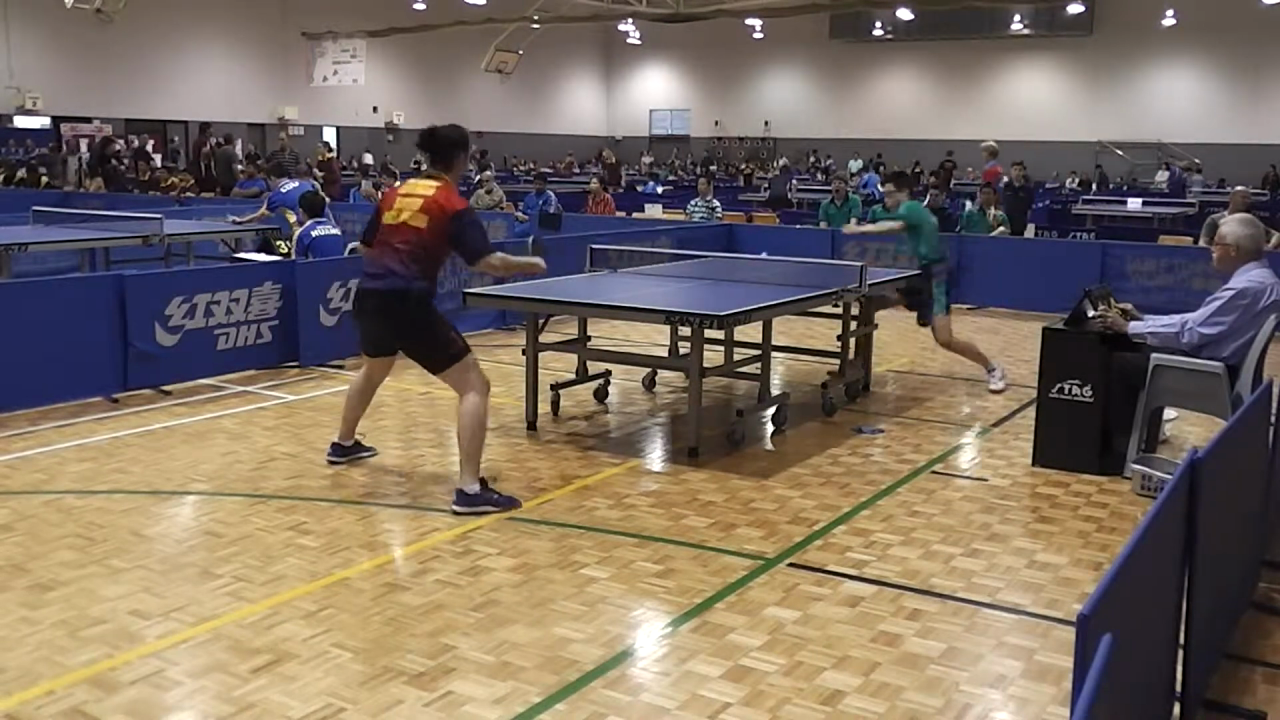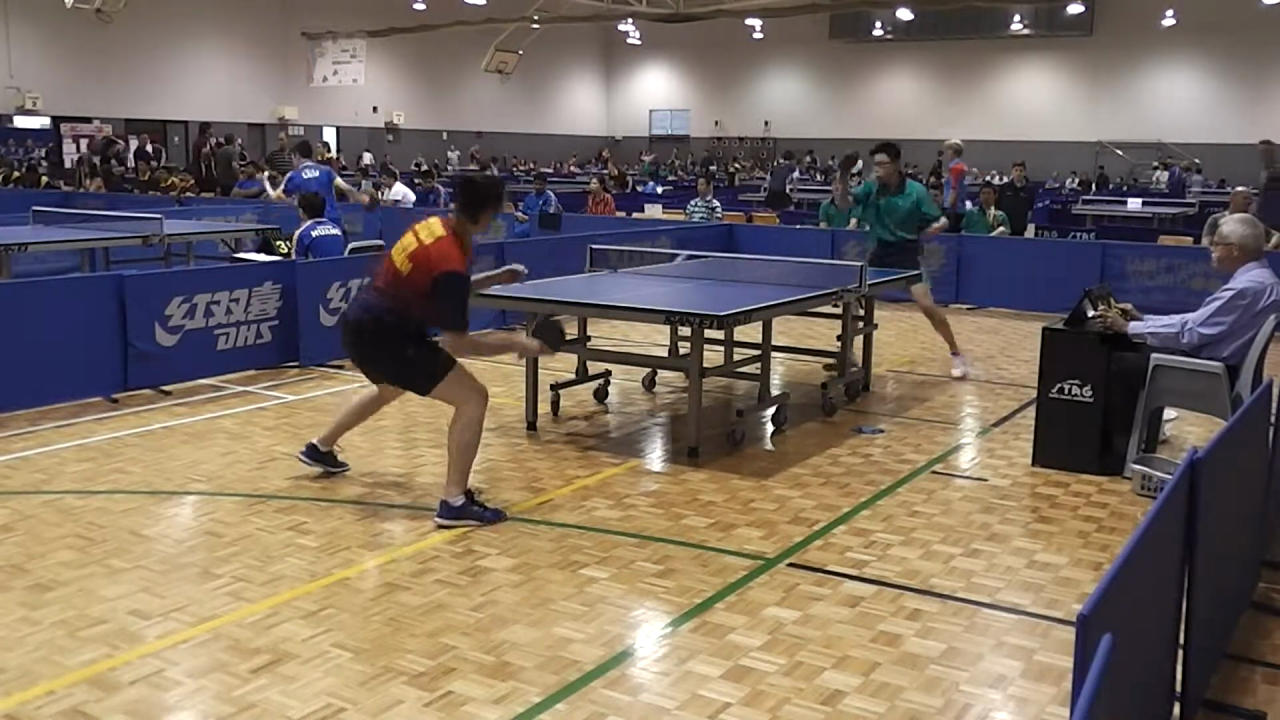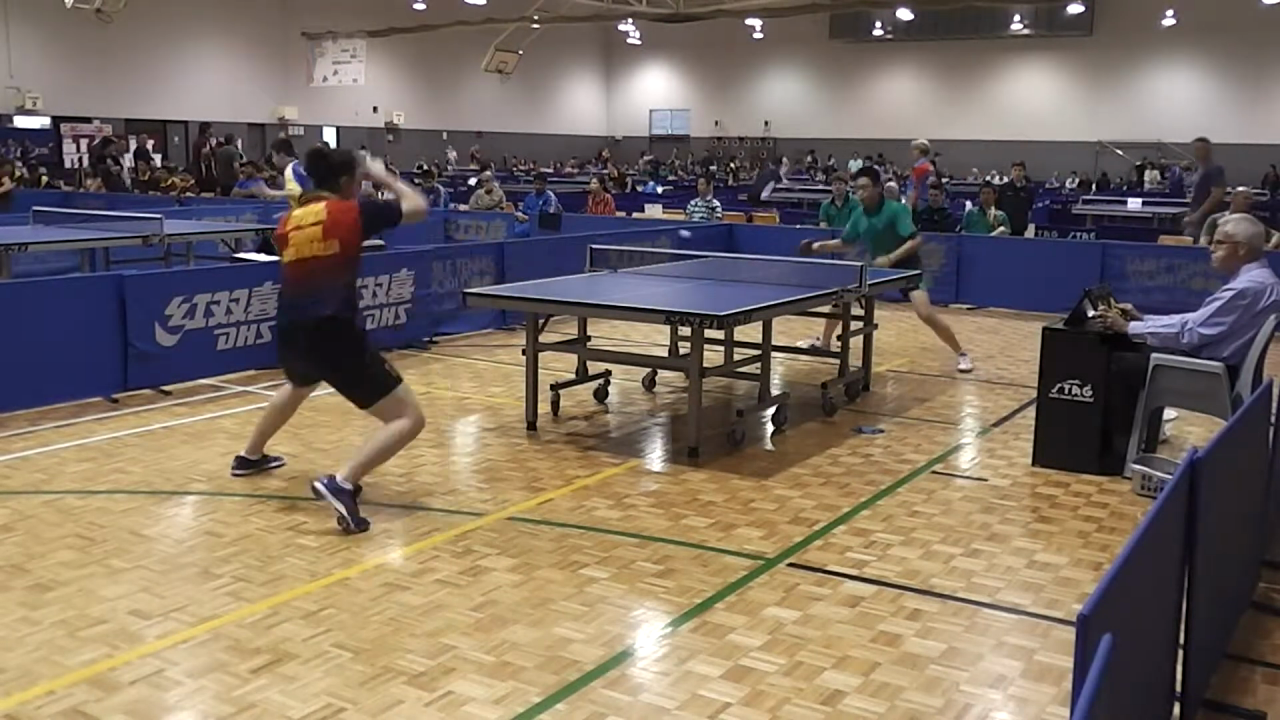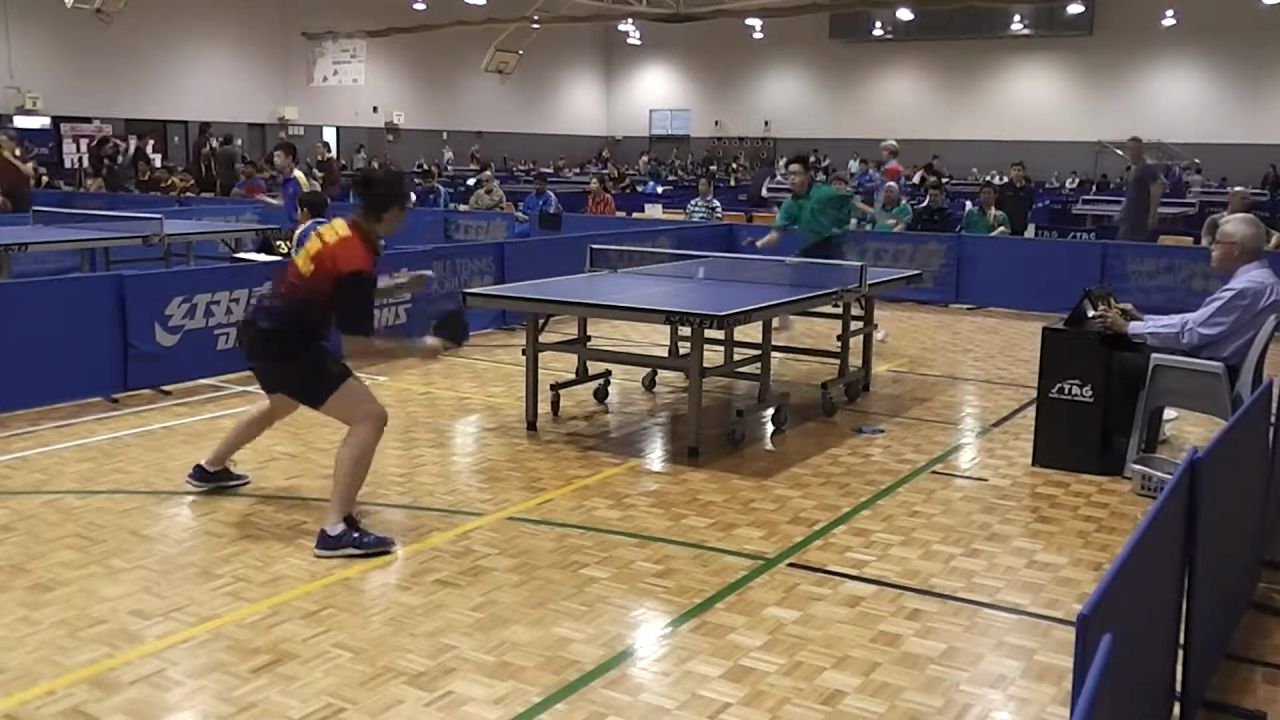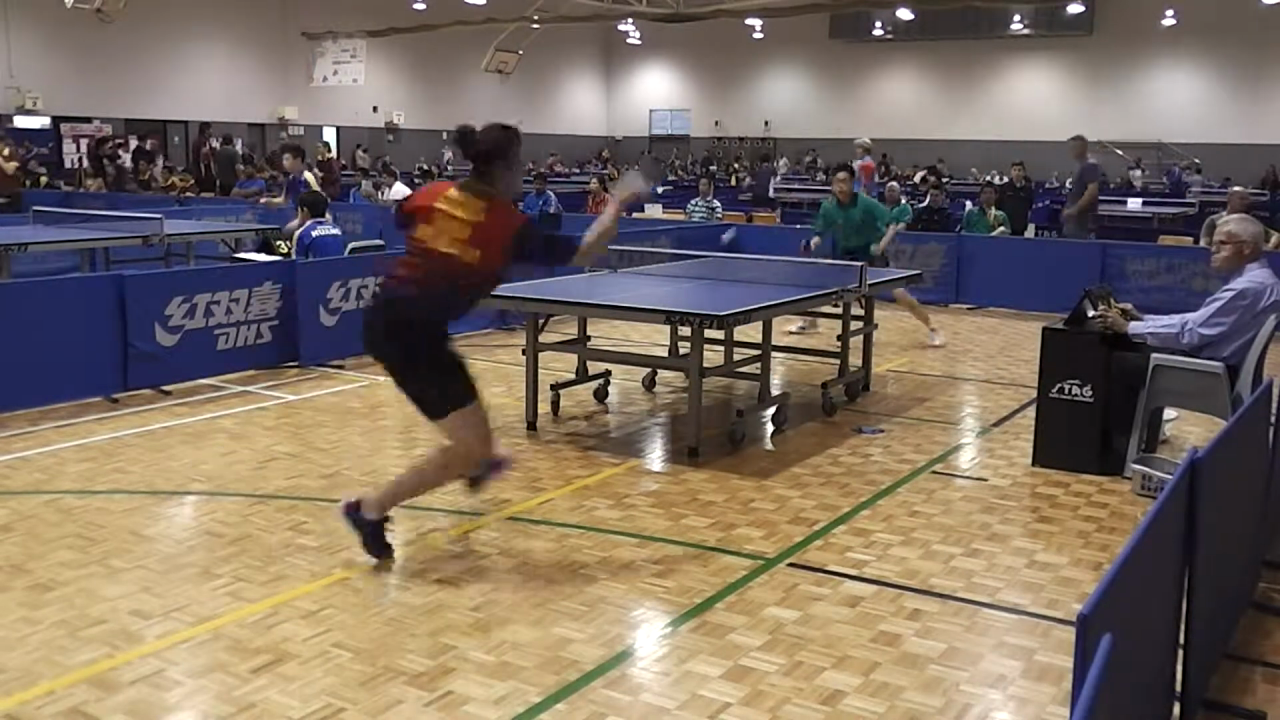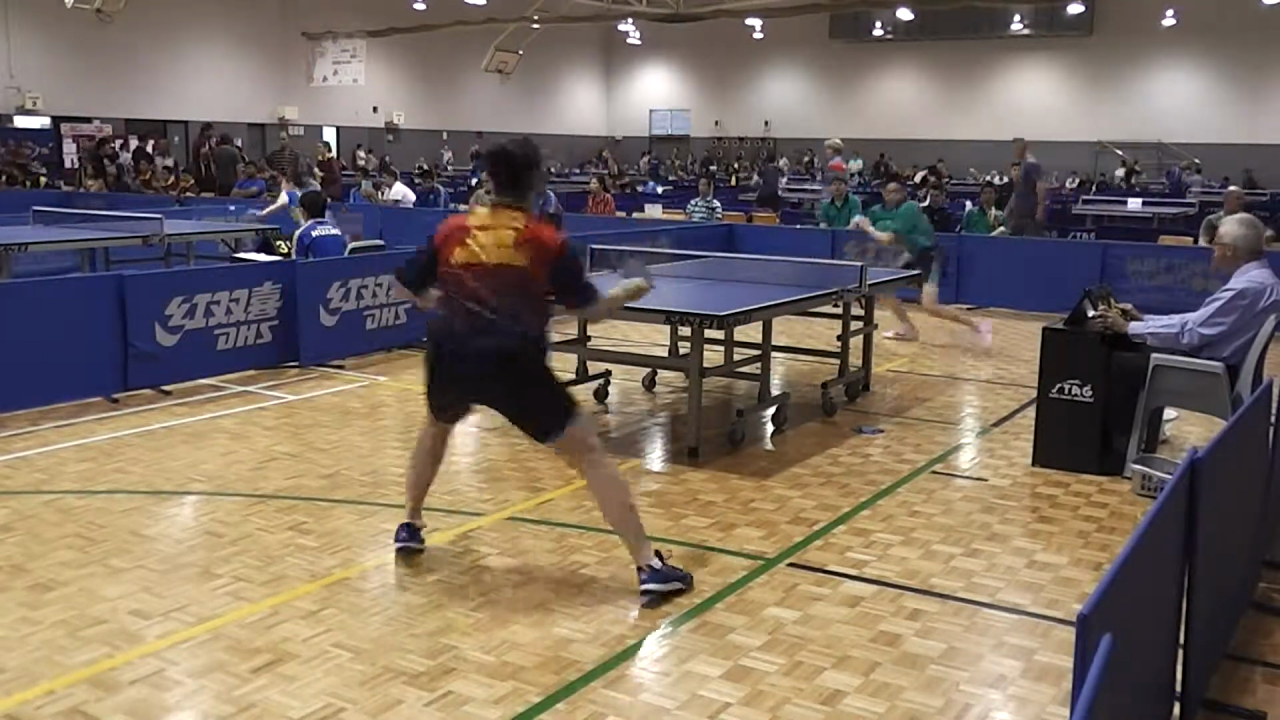
dt=0.5s
person 1, frame 1
left shoulder: (394, 194)
right shoulder: (453, 206)
left elbow: (368, 246)
right elbow: (489, 263)
right wrist: (529, 264)
left hip: (368, 298)
right hip: (407, 305)
left knee: (375, 369)
right knee: (474, 387)
left ankle: (343, 443)
right ankle: (469, 488)
person 1, frame 2
left shoulder: (433, 226)
right shoulder: (450, 263)
right elbow: (455, 341)
left wrist: (493, 279)
right wrist: (515, 343)
left hip: (361, 325)
right hip: (383, 338)
left knee: (389, 389)
right knee: (473, 396)
left ankle: (320, 448)
right ankle: (454, 502)
person 1, frame 3
left shoulder: (288, 221)
right shoulder: (353, 211)
right elbow: (416, 207)
right wrist: (383, 175)
left hip: (293, 335)
right hip: (337, 338)
left knee: (299, 387)
right knee: (408, 419)
left ankle: (250, 455)
right ankle: (341, 482)
person 1, frame 4
left shoulder: (338, 230)
right shoulder: (356, 263)
right elbow: (356, 348)
left wrist: (401, 286)
right wrist: (418, 347)
left hip: (261, 333)
right hip: (285, 342)
left knee: (279, 406)
right knee: (370, 418)
left ankle: (209, 468)
right ankle: (336, 530)
person 1, frame 5
left shoulder: (433, 195)
right shoulder: (512, 228)
left elbow: (400, 216)
right elbow: (582, 253)
right wrist: (620, 201)
left hip: (384, 320)
right hip: (419, 337)
right knee: (470, 443)
left ankle: (480, 464)
right ankle: (371, 509)
person 1, frame 6
left shoulder: (452, 228)
right shoulder: (548, 240)
left elbow: (408, 286)
right elbow: (592, 308)
right wrist: (633, 289)
left hip: (449, 359)
right hip: (514, 365)
left knee: (437, 426)
right knee: (592, 458)
left ankle: (410, 527)
right ankle: (648, 565)
person 2, frame 1
left shoulder: (1247, 288)
right shoulder: (1258, 279)
left elbow: (1190, 331)
right elbow: (1198, 320)
left wrist: (1128, 327)
right wrist: (1143, 318)
right hip: (1217, 365)
left knee: (1120, 363)
right knee: (1142, 352)
left ankle: (1122, 448)
right ankle: (1140, 440)
person 2, frame 2
left shoulder: (1248, 287)
right shoulder: (1258, 279)
left elbow: (1189, 332)
right elbow: (1196, 320)
left wrist: (1128, 327)
right wrist: (1142, 318)
right hip: (1215, 364)
left knee: (1120, 364)
right knee: (1141, 353)
left ankle: (1122, 446)
right ankle: (1141, 440)
person 2, frame 3
left shoulder: (1248, 288)
right shoulder: (1257, 279)
left elbow: (1190, 331)
right elbow: (1197, 320)
left wrist: (1128, 327)
right wrist: (1142, 318)
left knee: (1120, 364)
right knee: (1142, 352)
left ankle: (1123, 445)
person 2, frame 4
left shoulder: (1248, 287)
right shoulder: (1257, 279)
left elbow: (1190, 332)
right elbow: (1197, 320)
left wrist: (1129, 327)
right wrist: (1143, 318)
right hip: (1214, 364)
left knee: (1120, 364)
right knee: (1138, 352)
left ankle: (1123, 444)
right ankle: (1140, 437)
person 2, frame 5
left shoulder: (1249, 287)
right shoulder: (1255, 279)
left elbow: (1190, 332)
right elbow: (1197, 321)
left wrist: (1128, 328)
right wrist: (1143, 318)
right hip: (1212, 363)
left knee: (1119, 364)
right knee: (1138, 352)
left ankle: (1124, 445)
person 2, frame 6
left shoulder: (1249, 287)
right shoulder: (1258, 278)
left elbow: (1190, 332)
right elbow: (1197, 320)
left wrist: (1128, 328)
right wrist: (1143, 318)
right hip: (1215, 364)
left knee: (1119, 364)
right knee: (1137, 352)
left ankle: (1124, 445)
person 3, frame 1
left shoulder: (910, 207)
right shoulder: (917, 212)
left elbow: (897, 225)
left wrist: (862, 228)
left hip: (931, 276)
right hip: (919, 276)
left knee: (945, 339)
left ankle: (993, 369)
person 3, frame 2
left shoulder: (916, 191)
right shoulder: (871, 188)
left elbow: (941, 220)
left wrist: (938, 226)
left hip: (907, 252)
right hip: (881, 251)
left knee: (928, 307)
left ankle: (956, 354)
person 3, frame 3
left shoulder: (896, 210)
right shoulder: (859, 215)
left elbow: (915, 241)
right elbow: (844, 243)
left wrist: (890, 258)
right wrist: (819, 245)
left hip: (904, 267)
right hip: (876, 268)
left knee: (926, 314)
left ankle: (960, 354)
right ankle: (825, 340)
person 3, frame 4
left shoulder: (823, 193)
right shoulder: (790, 205)
left elbow: (853, 203)
right elbow: (776, 233)
left wrist: (878, 215)
right wrist: (758, 244)
left hip: (832, 246)
right hip: (812, 247)
person 3, frame 5
left shoulder: (867, 203)
right shoulder: (828, 208)
left elbow: (893, 226)
right elbow: (819, 234)
left wrist: (883, 244)
right wrist: (812, 244)
left hip: (874, 252)
right hip: (848, 254)
left knee: (899, 294)
left ankle: (931, 330)
right ankle: (810, 322)
person 3, frame 6
left shoulder: (907, 209)
right shoulder: (896, 211)
left elbow: (887, 239)
left wrist: (868, 228)
left hip: (929, 258)
right hip: (915, 258)
left knee: (929, 306)
left ankle: (978, 327)
right ankle: (908, 329)
